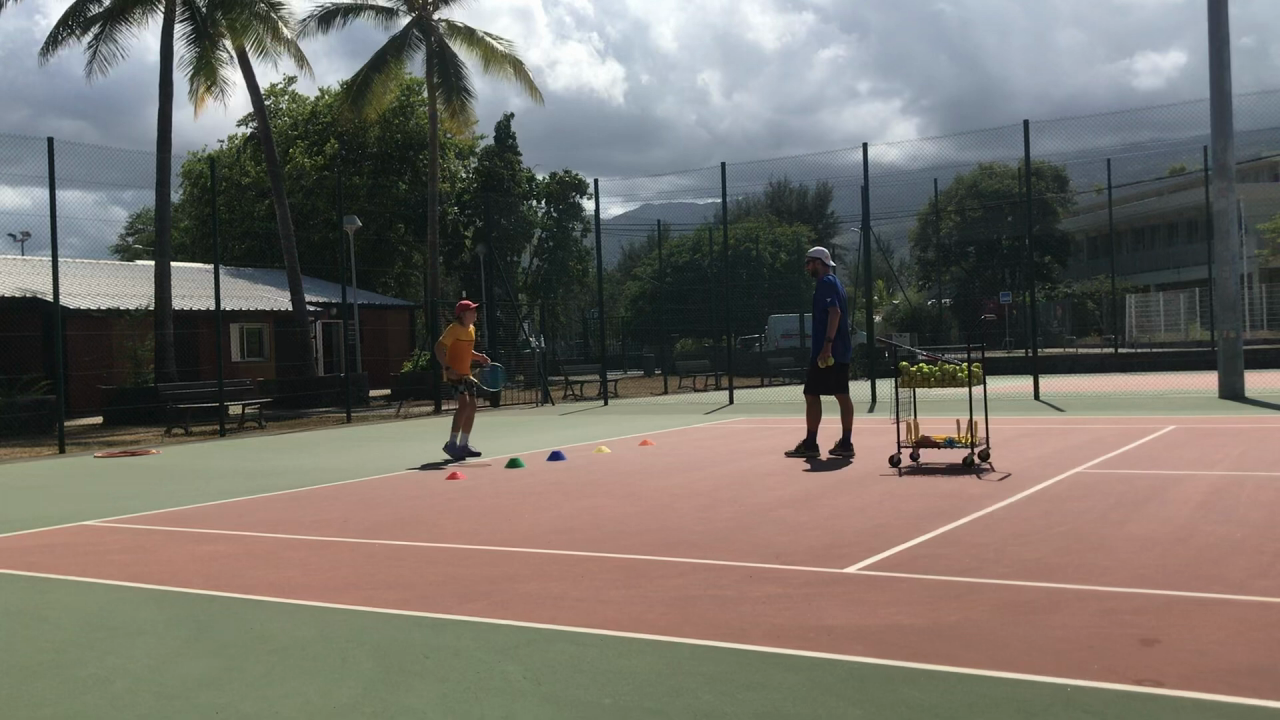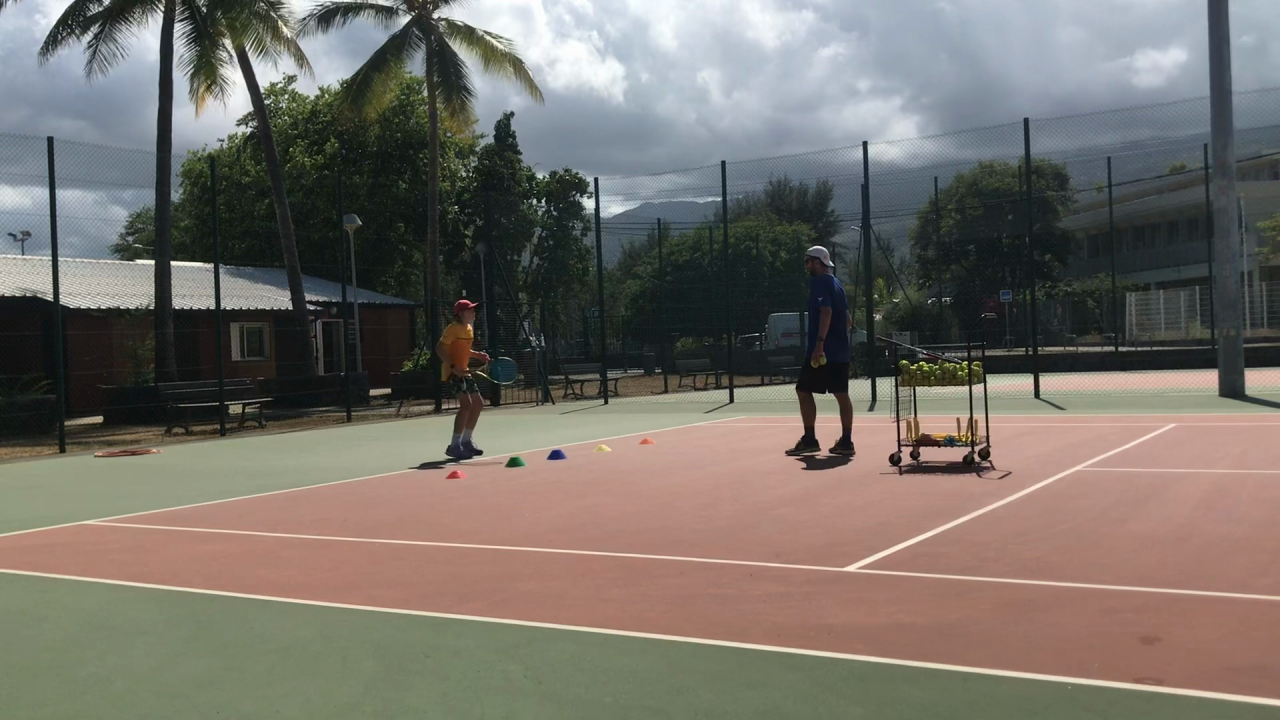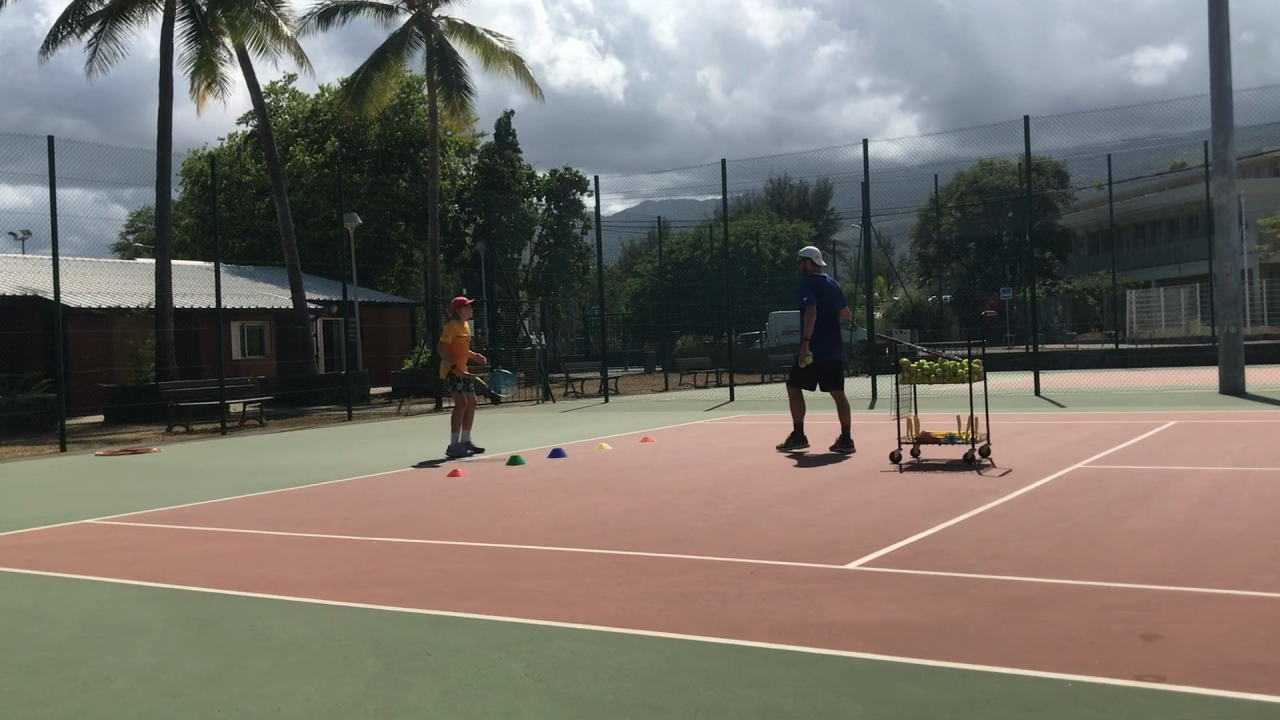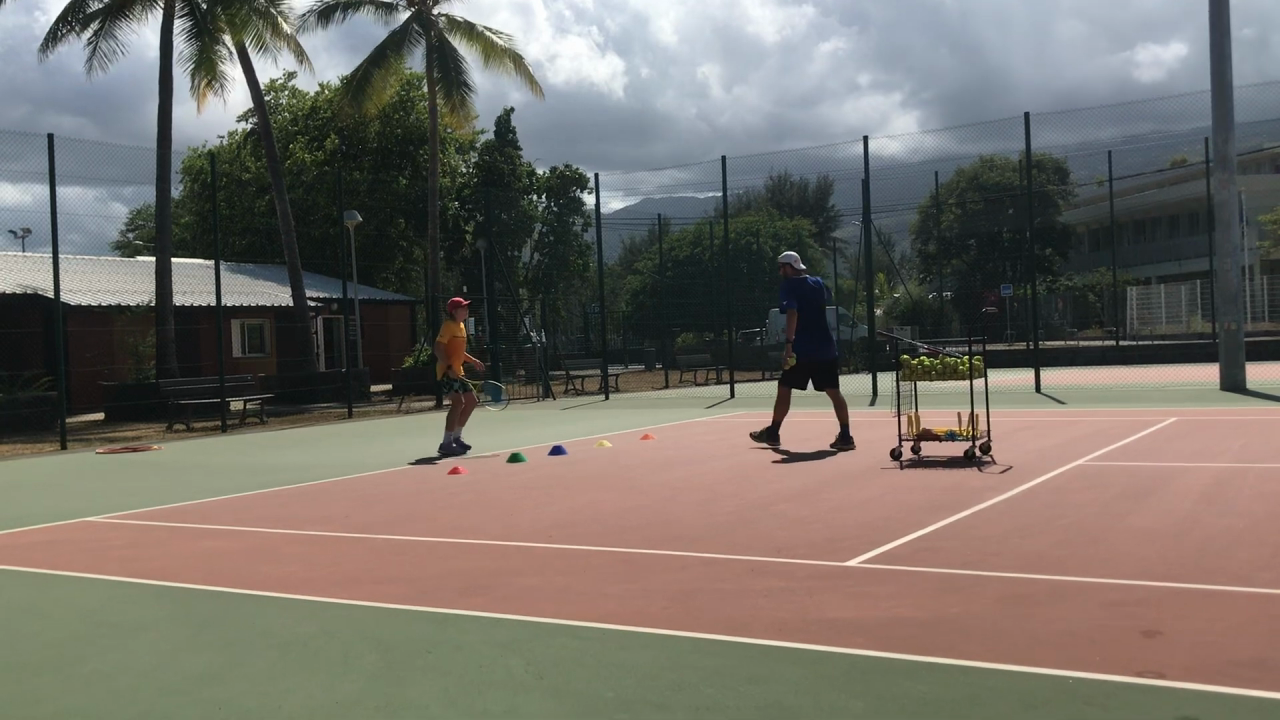
dt=0.2s
person 1, frame 1
left shoulder: (825, 282)
right shoulder: (835, 283)
left elbow: (835, 312)
left wrist: (827, 344)
left hip: (828, 351)
right hip: (841, 351)
left knee: (812, 395)
right knee: (842, 395)
left ankle: (810, 444)
right ankle: (846, 443)
person 1, frame 2
left shoulder: (819, 282)
right shoulder: (836, 284)
left elbow: (826, 312)
right elbow: (847, 319)
left wrist: (819, 342)
left hip: (824, 350)
right hip: (840, 350)
left knee: (803, 391)
right knee: (841, 394)
left ankle: (809, 440)
right ankle: (846, 442)
person 1, frame 3
left shoulder: (808, 282)
right shoulder: (832, 284)
left elbow: (811, 311)
right elbow: (847, 315)
left wrist: (805, 342)
left hip: (815, 349)
right hip: (834, 349)
left knee: (794, 387)
right knee: (837, 393)
left ankle: (798, 436)
right ankle: (846, 439)
person 1, frame 4
left shoulder: (788, 286)
right shoulder: (817, 283)
left elbow: (792, 314)
left wrist: (788, 344)
left hip: (803, 349)
right hip: (827, 348)
left knee: (784, 388)
right knee: (833, 391)
left ankle: (773, 433)
right ankle: (845, 436)
